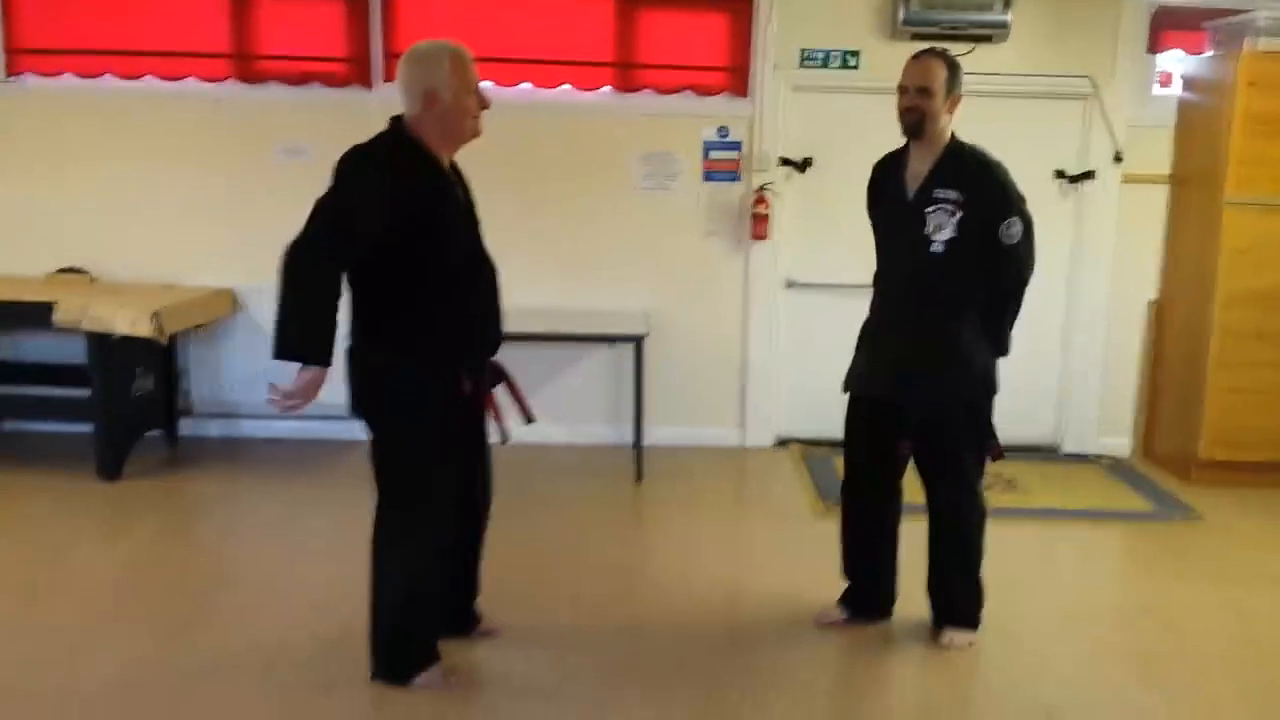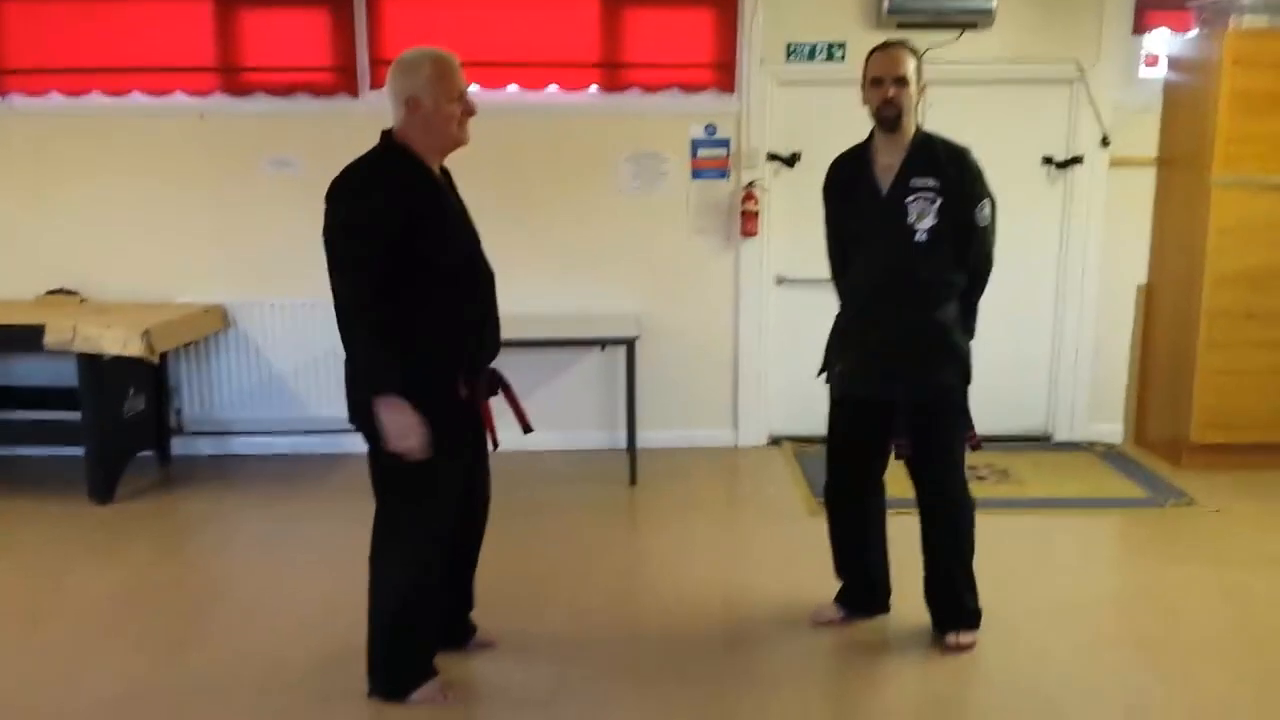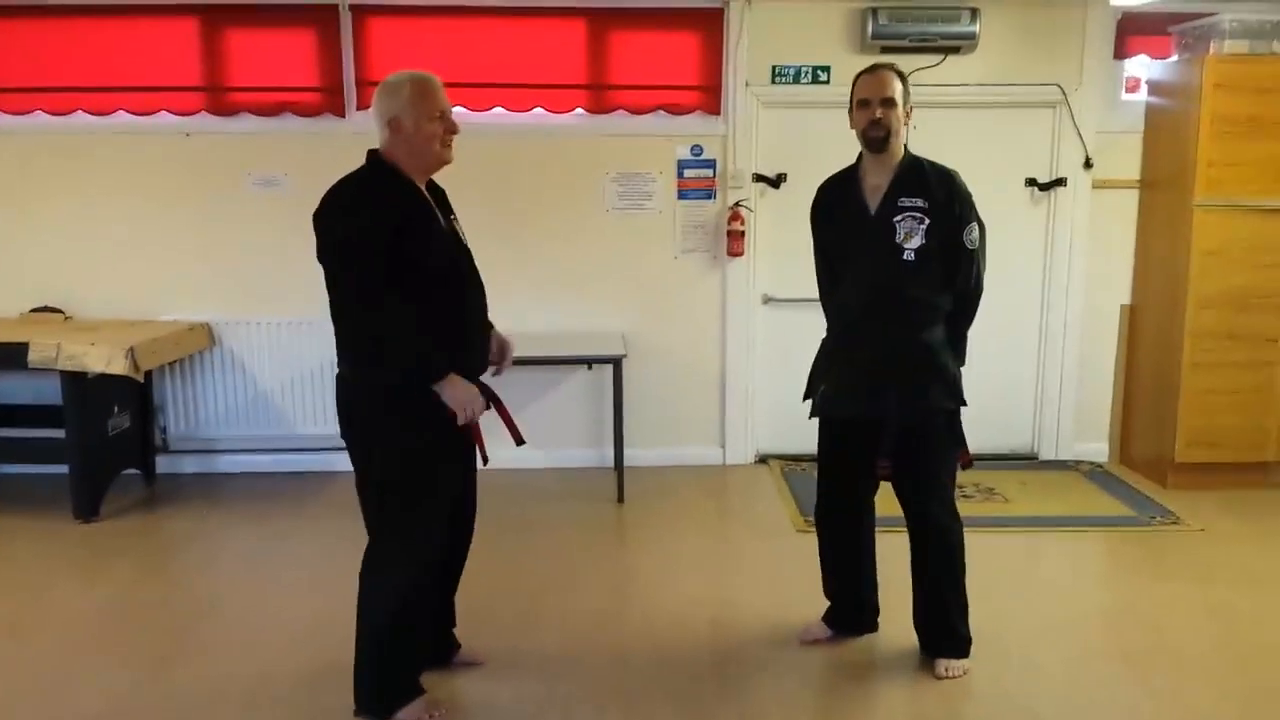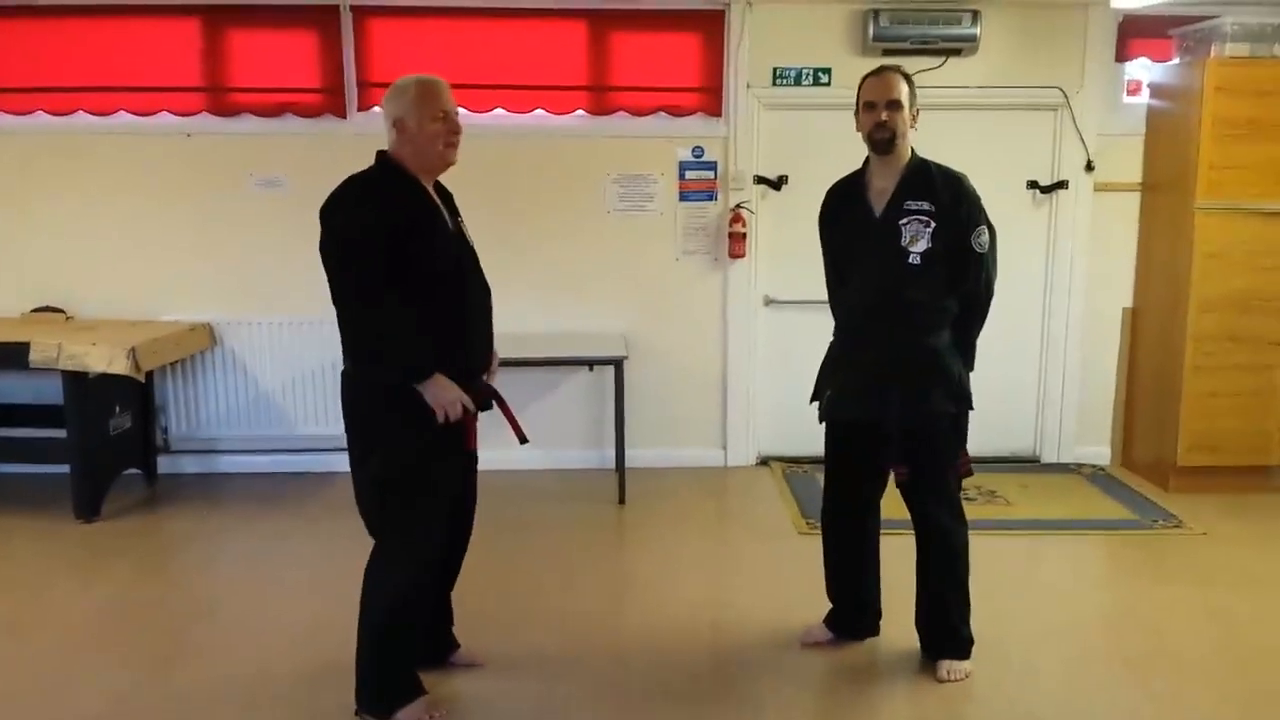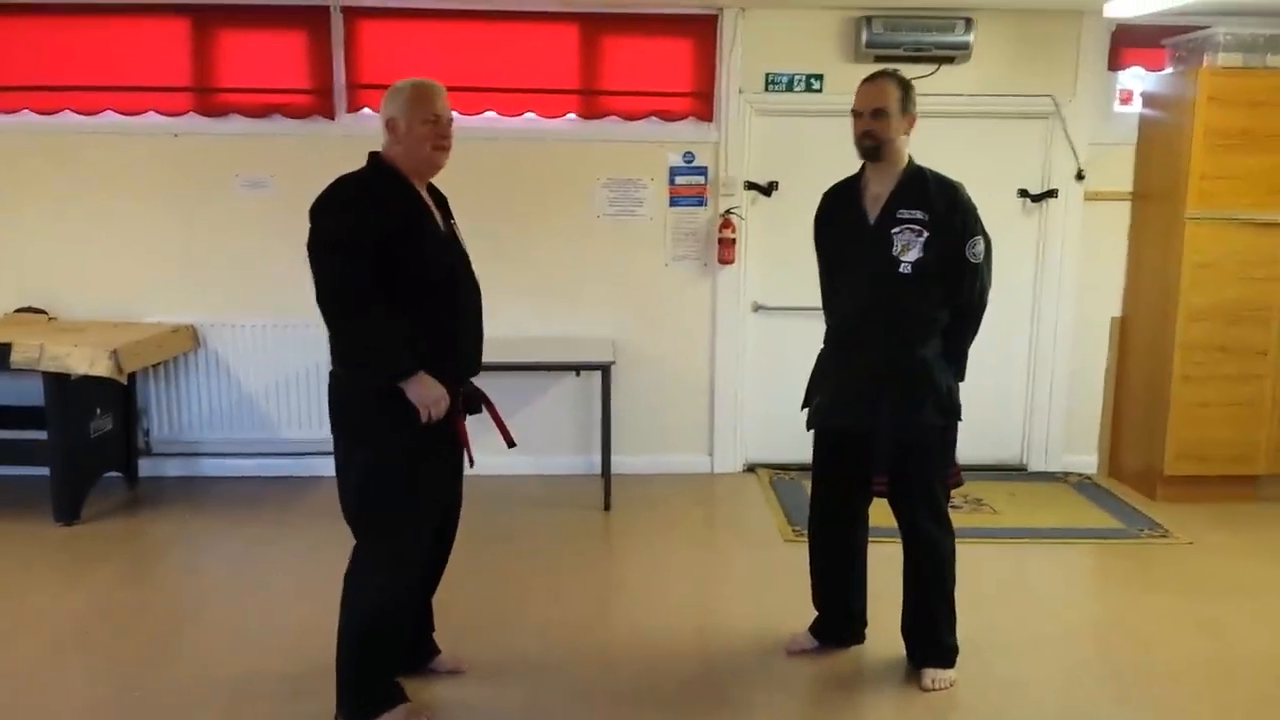
dt=0.3s
person 1, frame 1
left shoulder: (434, 166)
right shoulder: (378, 170)
right elbow: (316, 256)
right wrist: (311, 359)
left hip: (452, 373)
right hip: (408, 379)
left knee: (465, 496)
right knee: (417, 509)
left ankle: (451, 611)
right ankle: (401, 653)
person 1, frame 2
left shoulder: (432, 176)
right shoulder: (370, 186)
right elbow: (361, 301)
left wrist: (474, 346)
right wrist: (387, 396)
left hip: (452, 382)
right hip: (408, 393)
left knee: (464, 508)
right knee: (414, 523)
left ankle: (448, 622)
right ankle: (398, 669)
person 1, frame 3
left shoulder: (427, 194)
right shoulder: (356, 203)
right elbow: (371, 312)
left wrist: (481, 334)
right wrist: (443, 377)
left hip: (443, 398)
right hip: (394, 404)
left knee: (449, 527)
right knee: (404, 540)
left ankle: (431, 640)
person 1, frame 4
left shoulder: (435, 196)
right shoulder: (362, 201)
right elbow: (364, 306)
left wrist: (475, 352)
right wrist: (426, 377)
left hip: (444, 394)
right hip: (396, 401)
left knee: (447, 525)
right knee: (406, 537)
left ankle: (429, 639)
person 1, frame 5
left shoulder: (430, 199)
right shoulder: (353, 201)
right elbow: (347, 305)
left wrist: (456, 364)
right wrist: (408, 376)
left hip: (435, 397)
right hip: (382, 403)
left knee: (431, 531)
right knee: (390, 540)
left ankle: (410, 645)
person 2, frame 1
left shoulder: (985, 179)
right shoulder: (884, 175)
left elbow: (1014, 268)
left wrist: (979, 344)
right wrist: (892, 326)
left hip: (955, 364)
right hip: (884, 353)
left knee: (953, 492)
right knee: (865, 480)
left ankle: (957, 611)
right ankle: (867, 596)
person 2, frame 2
left shoulder: (954, 166)
right shoulder: (844, 173)
left elbow: (977, 260)
left wrist: (944, 326)
right wrist: (865, 320)
left hip: (934, 355)
right hip: (860, 350)
left knee: (942, 487)
right knee: (849, 481)
left ankle: (956, 613)
right ankle: (862, 593)
person 2, frame 3
left shoulder: (943, 188)
right shoulder: (832, 195)
left elbow: (967, 283)
left wrist: (935, 350)
right wrist: (853, 342)
left hip: (924, 376)
right hip: (848, 371)
left knee: (931, 510)
right knee: (840, 502)
left ankle: (946, 636)
right ankle: (850, 611)
person 2, frame 4
left shoulder: (950, 192)
right shoulder: (840, 200)
left elbow: (977, 285)
left wrist: (942, 354)
right wrist: (860, 346)
left hip: (930, 381)
right hip: (854, 374)
left knee: (937, 512)
right knee: (846, 504)
left ankle: (947, 639)
right ankle: (852, 615)
person 2, frame 5
left shoulder: (946, 200)
right shoulder: (835, 203)
left elbow: (970, 296)
left wrist: (934, 366)
right wrist: (852, 355)
left hip: (919, 391)
right hip: (844, 382)
left knee: (924, 522)
right knee: (833, 513)
left ankle: (932, 648)
right ankle: (838, 623)
